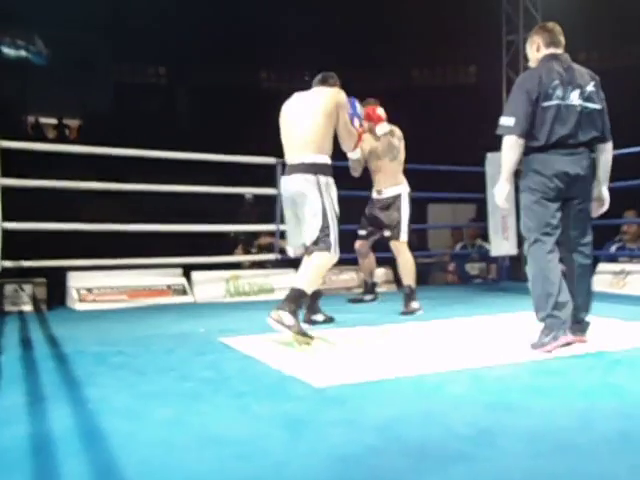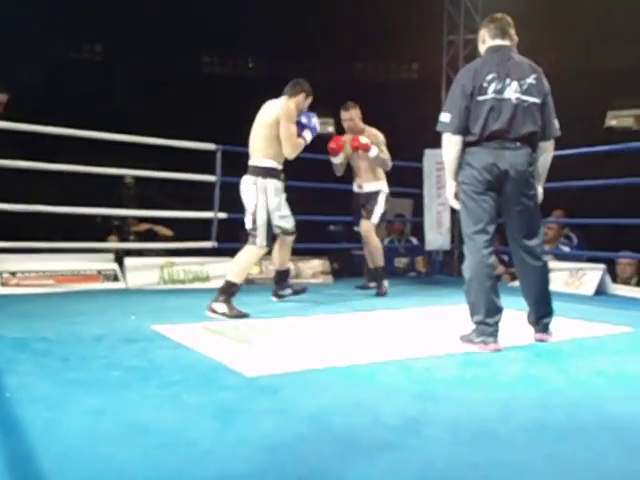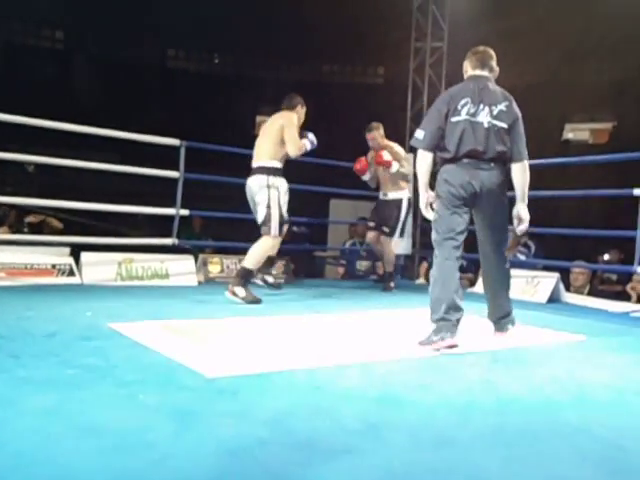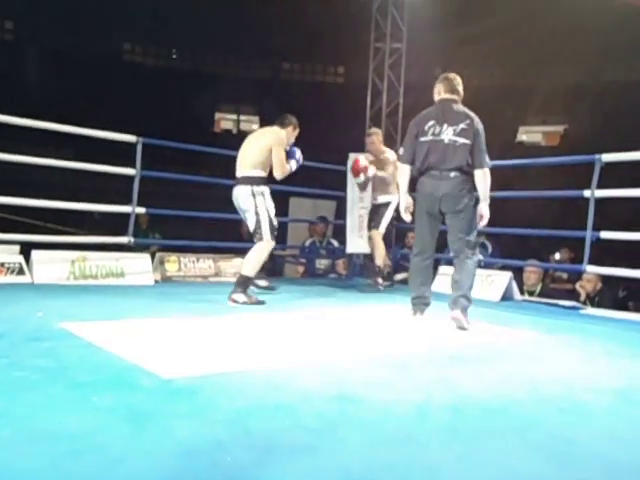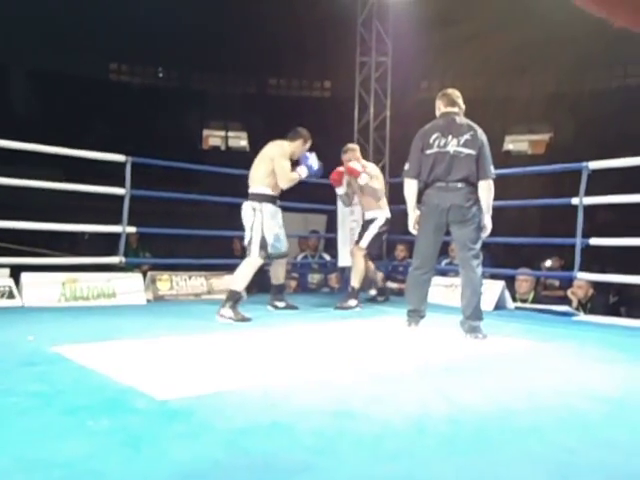
dt=1s
person 1, frame 1
left shoulder: (531, 79)
right shoulder: (590, 80)
left elbow: (515, 135)
right elbow: (605, 142)
left wrist: (505, 179)
right wrist: (601, 185)
left hip: (543, 166)
right hip: (581, 166)
left knee: (541, 245)
right knee: (579, 247)
left ankle: (557, 325)
right ankle: (577, 324)
person 1, frame 2
left shoulder: (472, 72)
right shoulder: (534, 74)
left elbow: (452, 133)
right elbow: (547, 138)
left wrist: (451, 178)
right wrist: (538, 180)
left hip: (480, 160)
right hip: (521, 161)
left knee: (479, 245)
right knee: (529, 244)
left ankle: (486, 330)
right ankle: (542, 323)
person 1, frame 3
left shoulder: (450, 97)
right shoulder: (507, 102)
left elbow: (425, 148)
right elbow: (519, 159)
left wrist: (423, 188)
right wrist: (522, 202)
left hip: (454, 176)
right hip: (492, 180)
left knee: (446, 250)
right knee: (495, 253)
left ankle: (444, 327)
right ankle: (502, 320)
person 1, frame 4
left shoulder: (421, 119)
right shoulder: (471, 120)
left elbow: (405, 163)
right elbow: (481, 167)
left wrist: (403, 195)
right wrist: (484, 201)
left hip: (428, 186)
right hip: (459, 187)
left knee: (423, 248)
right knee: (465, 250)
left ankle: (419, 306)
right ankle: (459, 305)
person 1, frame 5
left shoulder: (426, 133)
right shoulder: (475, 132)
left elbow: (411, 177)
right elbow: (486, 179)
left wrist: (412, 210)
right wrist: (487, 213)
left hip: (433, 199)
right hip: (465, 200)
left knee: (422, 261)
right knee: (470, 262)
left ankle: (413, 318)
right ankle: (472, 325)
person 2, frame 1
left shoulder: (290, 101)
right shoulder: (336, 97)
right elbow: (350, 144)
right wrist: (355, 119)
left hip: (290, 178)
right hip: (315, 178)
left knee: (312, 248)
right knee: (326, 251)
left ankle: (312, 309)
right ankle: (288, 308)
person 2, frame 2
left shoulder: (271, 106)
right shoulder: (286, 108)
right elbow: (291, 151)
left wrist: (297, 129)
right wrist: (308, 133)
left hip: (267, 181)
right hip: (263, 181)
left knee: (287, 233)
right knee: (258, 244)
left ankle: (282, 285)
right ankle: (220, 300)
person 2, frame 3
left shoulder: (271, 122)
right shoulder: (289, 119)
right elbow: (293, 151)
left wrist: (297, 140)
right wrist: (305, 143)
left hip: (257, 180)
right hip: (268, 180)
left knee: (280, 226)
right knee: (272, 235)
left ankle: (265, 271)
right ankle: (238, 283)
person 2, frame 4
left shoulder: (262, 132)
right shoulder: (280, 134)
right elbow: (279, 173)
left wrist: (283, 155)
right wrist: (293, 163)
left hip: (242, 188)
right hip: (254, 189)
left knee: (267, 234)
right knee: (265, 240)
left ankle: (255, 277)
right ankle: (238, 291)
person 2, frame 5
left shoulder: (277, 148)
right shoulder: (282, 148)
right elbow: (285, 182)
left wrist: (305, 168)
right wrist: (304, 170)
left hip: (267, 206)
right hip: (260, 206)
left knee: (280, 253)
right knee: (256, 256)
left ankle: (277, 299)
right ankle: (228, 307)
person 3, frame 1
left shoulder: (392, 132)
right shoulder: (365, 140)
left elbow: (394, 154)
right elbow: (356, 172)
left wrist: (381, 123)
right wrist: (352, 148)
left hip: (397, 196)
right hip: (377, 198)
left knee: (399, 245)
right knee: (361, 246)
left ankle: (411, 300)
right ankle: (369, 290)
person 3, frame 2
left shoulder: (375, 135)
right shoulder: (344, 140)
left elbow: (387, 165)
right elbow: (339, 172)
left wrist: (370, 149)
right wrist: (334, 154)
left hip: (377, 190)
right hip: (359, 191)
left knee: (367, 230)
right knee: (364, 234)
left ankle: (381, 278)
right ankle: (374, 276)
person 3, frame 3
left shoulder: (397, 151)
right shoulder: (371, 155)
left elbow: (408, 177)
left wrist: (391, 165)
right wrist: (363, 173)
left hip: (399, 199)
right hip: (384, 199)
left knee: (385, 240)
right knee: (371, 239)
left ankle: (389, 279)
right ankle: (389, 270)
person 3, frame 4
left shoulder: (389, 156)
right shoulder: (371, 159)
left elbow: (389, 180)
right elbow: (363, 187)
left wrist: (370, 170)
right wrist: (359, 175)
left hip: (389, 202)
right hip: (376, 203)
left knee: (376, 235)
right knee: (375, 239)
left ankle: (378, 275)
right ankle: (385, 277)
person 3, frame 5
left shoulder: (371, 170)
right shoulder: (351, 175)
left elbow: (379, 194)
right elbow: (347, 202)
left wrist: (361, 175)
right wrist: (338, 186)
left hip: (379, 218)
right hip: (369, 219)
left knee: (357, 252)
right knee: (365, 257)
left ankle: (352, 298)
right ankle: (382, 291)
